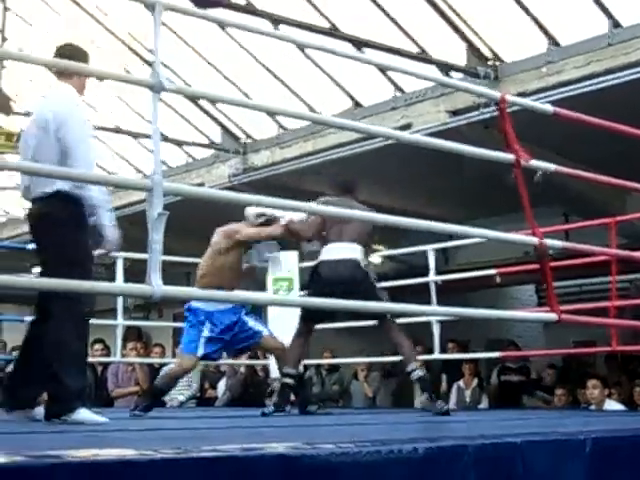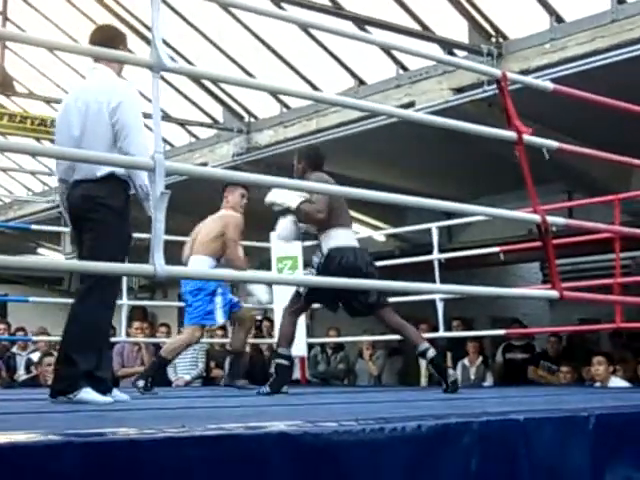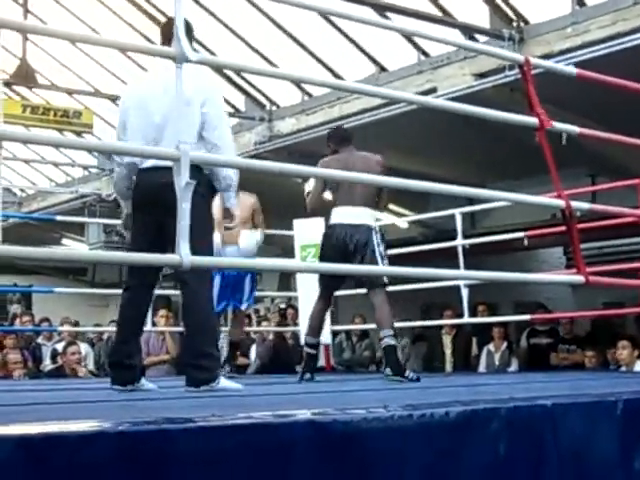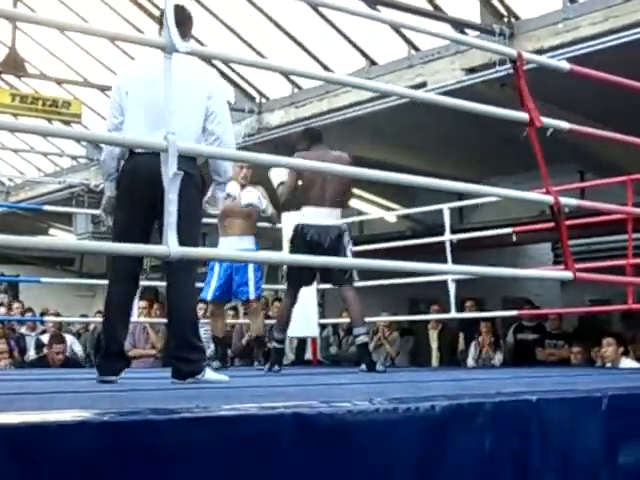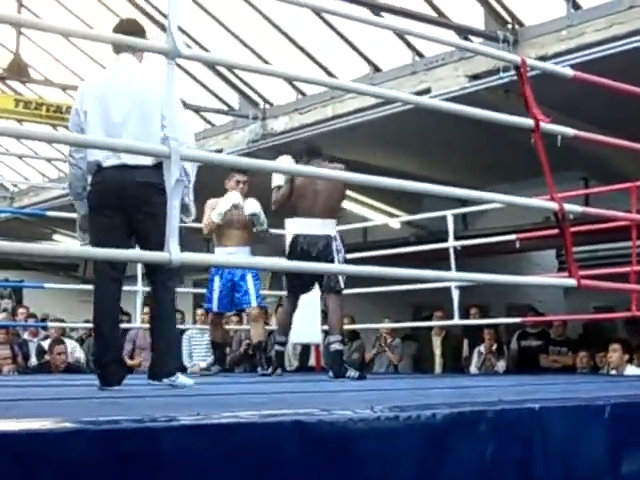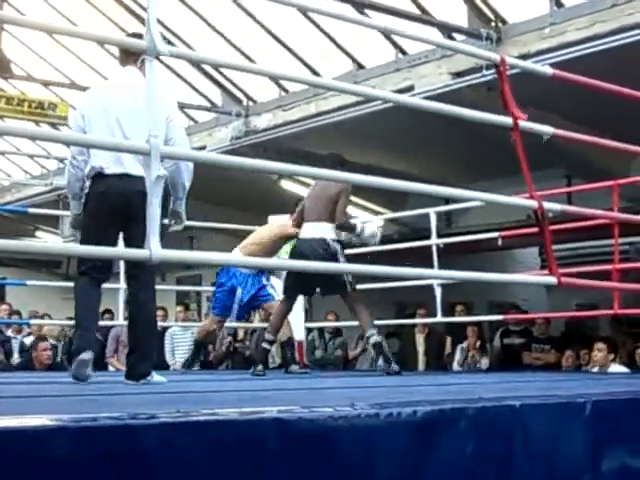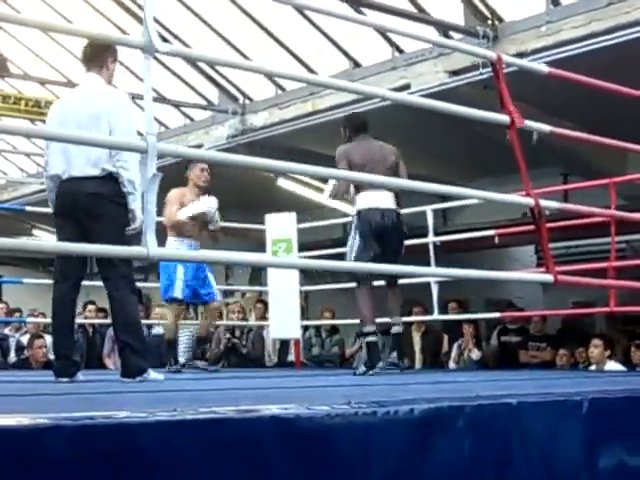
dt=0.7s
person 1, frame 1
left shoulder: (42, 108)
right shoulder: (71, 106)
right elbow: (84, 168)
right wrist: (106, 220)
left hip: (44, 209)
right hip: (64, 211)
left knee: (52, 306)
right knee: (70, 306)
right ankle: (66, 402)
person 1, frame 2
left shoulder: (73, 96)
right shoulder: (121, 91)
left elbow: (62, 160)
right elbow: (136, 152)
left wrist: (68, 205)
right wrist: (152, 203)
left hip: (78, 195)
right hip: (109, 194)
left knee: (95, 289)
right knee: (102, 289)
left ankle: (97, 380)
right ankle: (71, 379)
person 1, frame 3
left shoulder: (137, 87)
right shoulder: (200, 80)
right elbow: (219, 142)
left wrist: (126, 199)
right wrist: (229, 195)
left hip: (146, 183)
right hip: (186, 182)
left knee: (140, 277)
right knee: (195, 277)
left ankle: (124, 370)
right ankle: (203, 373)
person 1, frame 4
left shoulder: (133, 72)
right shoulder: (204, 74)
left elbow: (114, 132)
right elbow: (220, 136)
left wrist: (110, 185)
right wrist: (220, 187)
left hip: (136, 169)
right hip: (181, 171)
left knee: (124, 266)
right knee: (180, 267)
left ankle: (110, 362)
right ankle: (188, 365)
person 1, frame 5
left shoulder: (90, 88)
right shoulder: (158, 84)
left elbow: (76, 152)
right elbow: (181, 141)
left wrist: (81, 203)
right wrist: (186, 193)
left hip: (106, 184)
right hip: (148, 182)
left knee: (108, 277)
right knee: (162, 275)
left ankle: (109, 372)
right ankle: (166, 367)
person 1, frame 6
left shoulder: (93, 96)
right shoulder: (160, 98)
left elbow: (77, 155)
right elbow: (180, 156)
left wrist: (75, 203)
right wrist: (179, 202)
left hip: (103, 190)
right hip: (144, 192)
left knee: (90, 272)
right knee: (141, 279)
left ankle: (83, 347)
right ankle: (140, 368)
person 1, frame 7
left shoulder: (59, 105)
right shoulder: (114, 99)
left elbow: (49, 162)
right elbow: (126, 154)
left wrist: (55, 205)
right wrist: (134, 201)
left hip: (67, 193)
right hip: (102, 191)
left knee: (66, 279)
right knee: (119, 278)
left ankle: (64, 364)
right ankle: (134, 365)
person 2, frame 1
left shoulder: (326, 202)
right shoulder: (370, 213)
left elbow: (308, 234)
left wrist: (291, 224)
left hip: (325, 269)
right hip: (354, 268)
left knee: (302, 334)
right knee: (392, 330)
left ankle: (282, 398)
right ankle: (428, 394)
person 2, frame 2
left shoulder: (314, 180)
right shoulder: (327, 181)
left elbow: (320, 211)
left wrist: (296, 205)
left hip: (335, 255)
right hip: (357, 256)
left knee: (292, 311)
right knee: (388, 316)
left ankle: (279, 377)
right ankle: (442, 370)
person 2, frame 3
left shoulder: (326, 164)
right shoulder: (377, 161)
left elbow: (313, 206)
right elbow: (382, 203)
left wrist: (311, 192)
left hip: (337, 230)
right hip: (365, 230)
left knee: (324, 297)
right knee: (378, 293)
left ankle: (308, 365)
right ankle: (392, 361)
person 2, frame 4
left shoulder: (299, 160)
right shoulder: (345, 159)
left elbow: (285, 199)
left wrist: (284, 181)
left hip: (306, 229)
right hip: (334, 229)
left knee: (290, 295)
right knee: (348, 290)
left ankle: (275, 357)
right ankle: (365, 356)
person 2, frame 5
left shoulder: (296, 173)
right shoulder: (339, 170)
left elbow: (276, 204)
left wrist: (278, 180)
left hip: (300, 239)
right hip: (327, 239)
left knee: (290, 299)
right knee: (333, 297)
left ankle: (278, 359)
right ankle: (336, 362)
person 2, frame 6
left shoulder: (314, 188)
right shoulder: (343, 185)
left elbow: (296, 221)
right elbow: (340, 221)
right wrist: (357, 225)
left hip: (303, 245)
right hip: (325, 244)
left knee: (286, 305)
right knee: (356, 303)
left ankle: (261, 362)
right ankle: (382, 358)
person 2, frame 7
left shoulder: (345, 150)
right shoulder: (391, 150)
left elbow: (341, 191)
left wrist: (332, 192)
left hip: (366, 215)
right hip: (392, 215)
left knee: (364, 283)
right knee: (392, 281)
left ankle: (372, 354)
right ankle: (397, 346)
person 3, frame 1
left shoulder: (241, 244)
right shoulder: (229, 232)
right elbow: (276, 232)
right wrist: (282, 221)
left hip: (233, 310)
right hip: (204, 312)
left knee: (277, 347)
right knee: (185, 365)
right ankle: (148, 402)
person 3, frame 2
left shoulder: (203, 223)
right shoulder: (233, 217)
left elbow: (185, 256)
right elbow: (235, 252)
right wrist: (254, 283)
left hip: (206, 279)
right hip: (202, 277)
left knee: (246, 317)
right knee: (194, 331)
left ankle: (234, 374)
right ankle: (146, 378)
person 3, frame 3
left shoulder: (251, 200)
right shoulder: (211, 200)
left elbow: (261, 228)
left wrist: (256, 236)
right wrist: (211, 238)
left knee: (240, 315)
left ankle: (230, 362)
person 3, frame 4
left shoulder: (258, 192)
left elbow: (272, 216)
right elbow: (206, 207)
left wrist: (260, 204)
right wrist: (222, 195)
left hip: (247, 253)
left knee: (253, 305)
right knee: (215, 307)
left ankle: (259, 357)
right ankle: (220, 355)
person 3, frame 5
left shoulder: (252, 205)
right shoulder: (213, 203)
left elbow: (263, 230)
right elbow: (207, 230)
left wrist: (257, 215)
right wrist: (223, 209)
right hip: (221, 264)
left knee: (255, 313)
right knee: (215, 316)
left ankle: (262, 362)
right ankle: (219, 362)
person 3, frame 6
left shoulder: (286, 226)
right shoulder: (288, 225)
left hip: (255, 273)
right hip: (236, 271)
right knee: (215, 322)
right ankle: (194, 358)
person 3, frame 7
left shoulder: (204, 201)
right shoulder: (176, 194)
left elbow: (214, 234)
right elbow: (169, 220)
left wrist: (212, 216)
right wrist: (191, 210)
left knee: (213, 307)
right knee: (177, 307)
left ankle: (194, 355)
right ankle: (173, 359)
